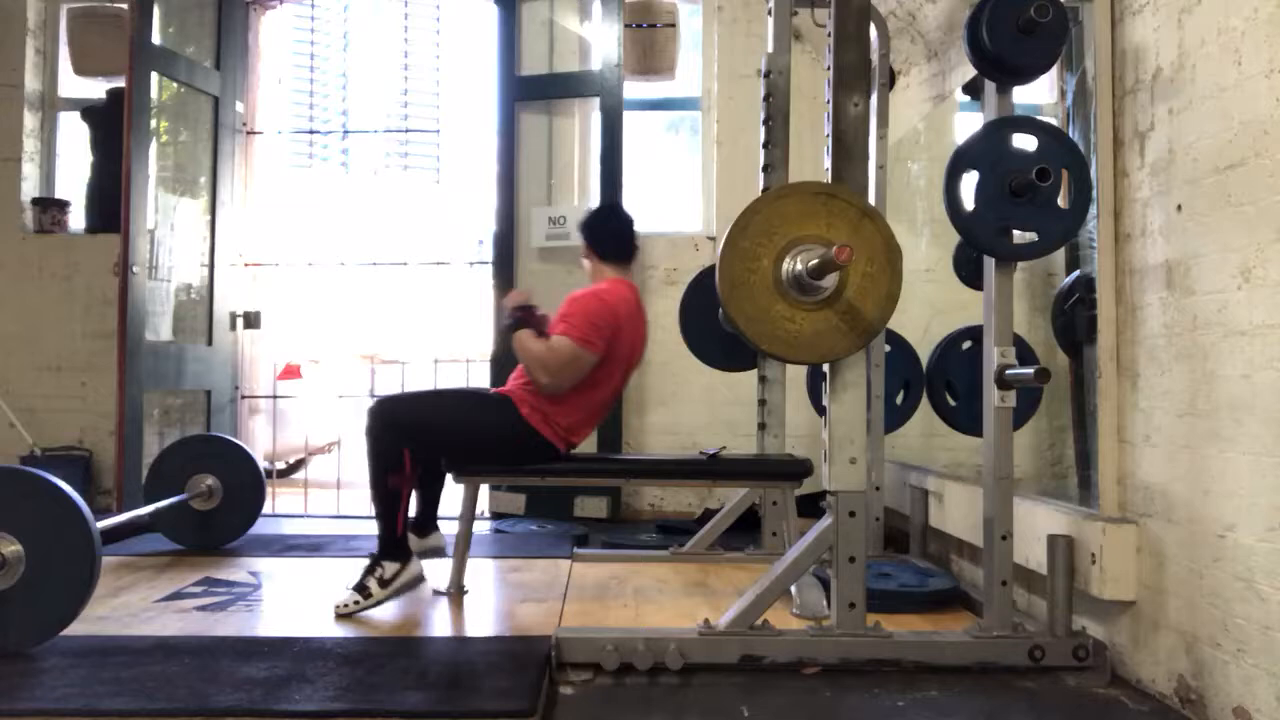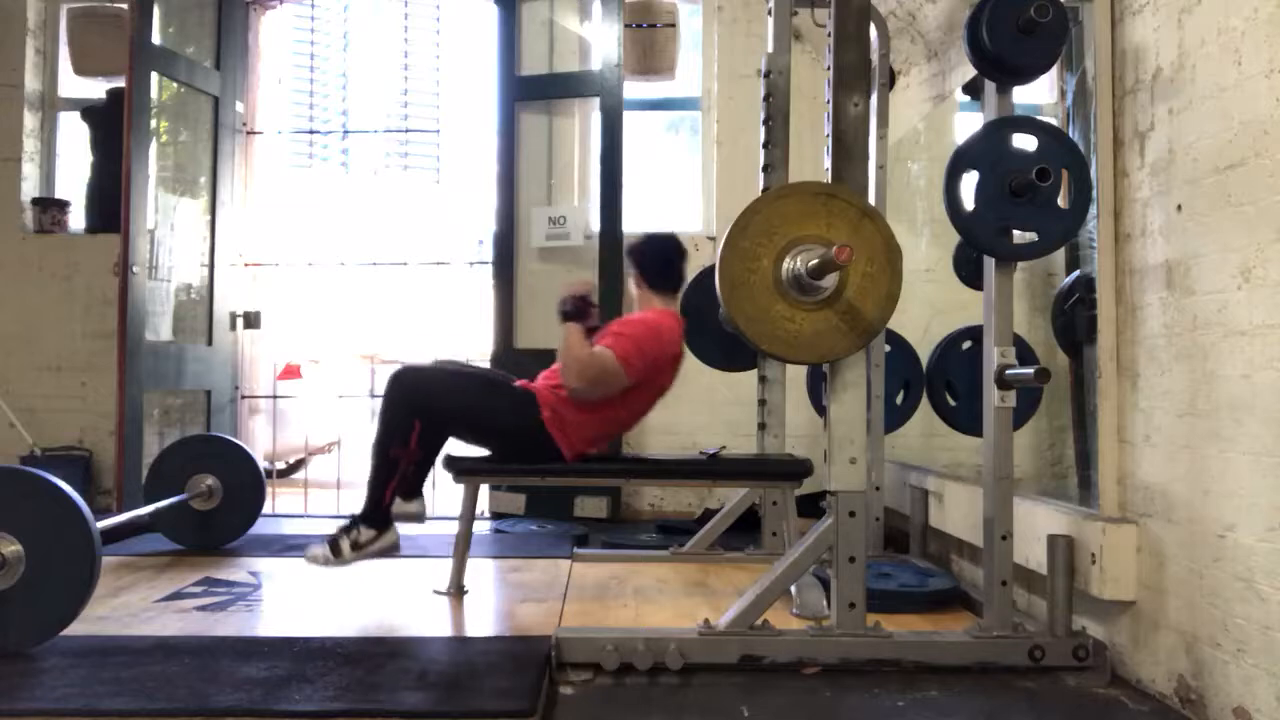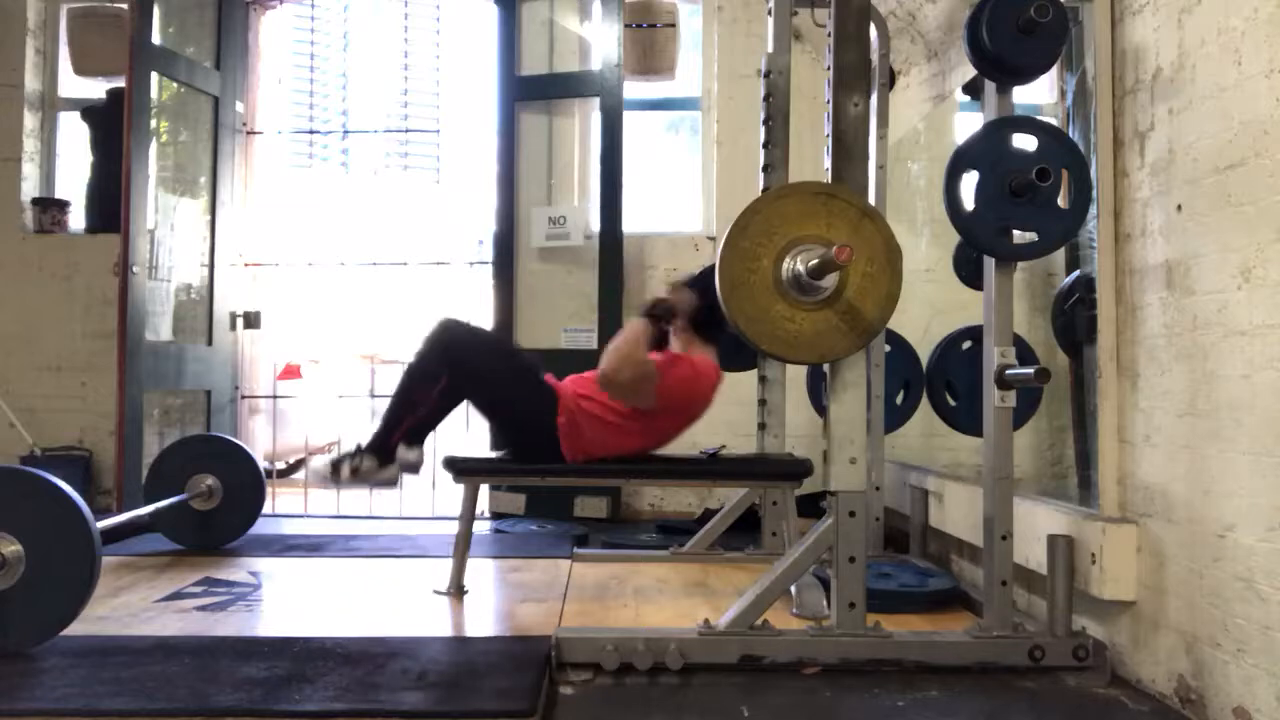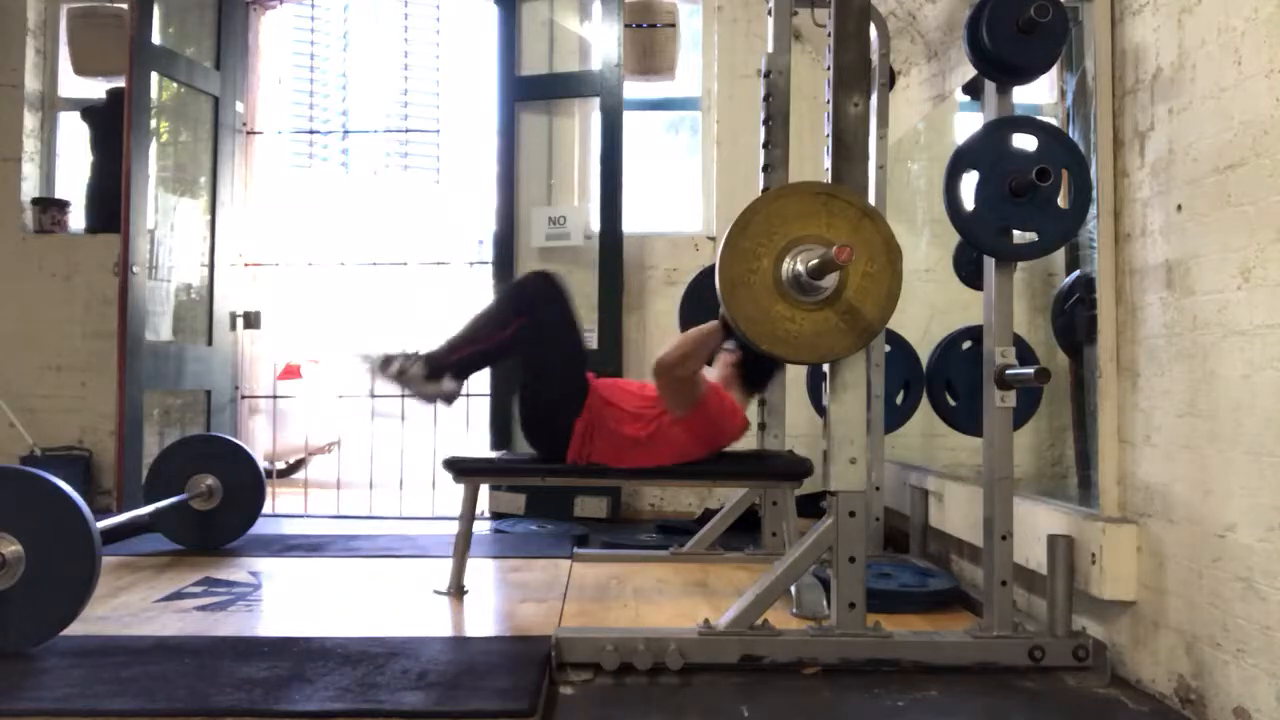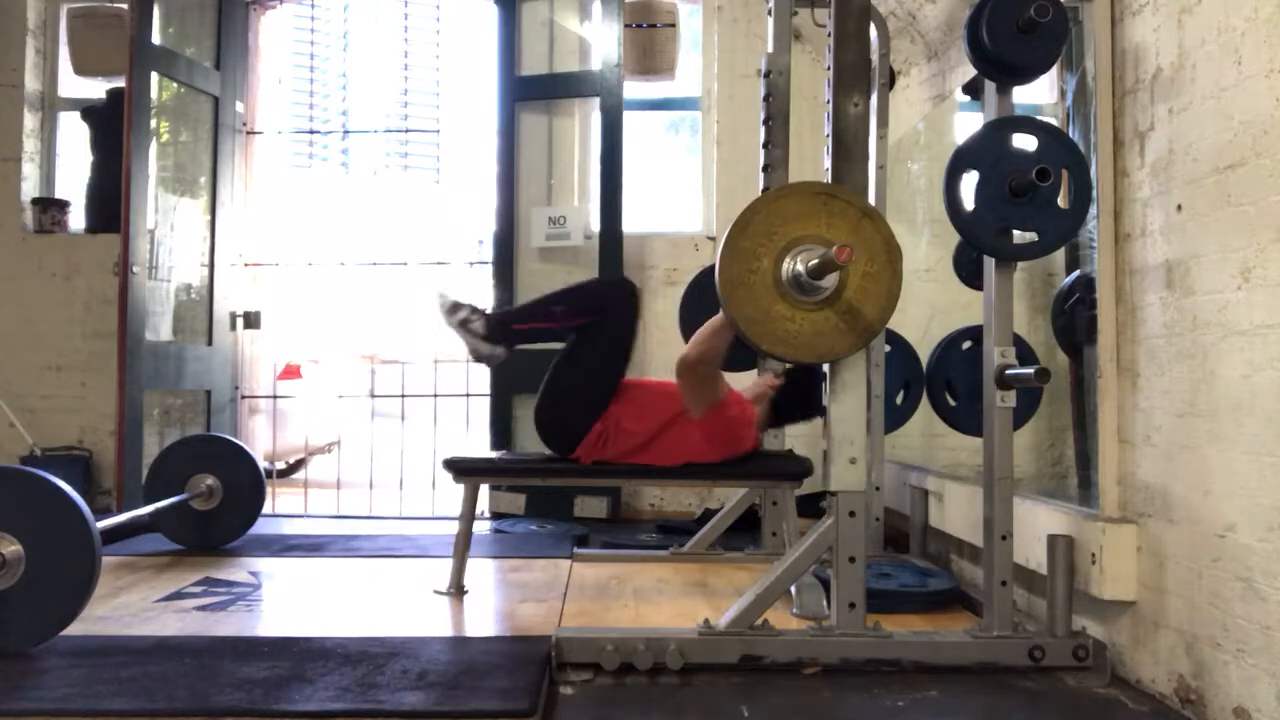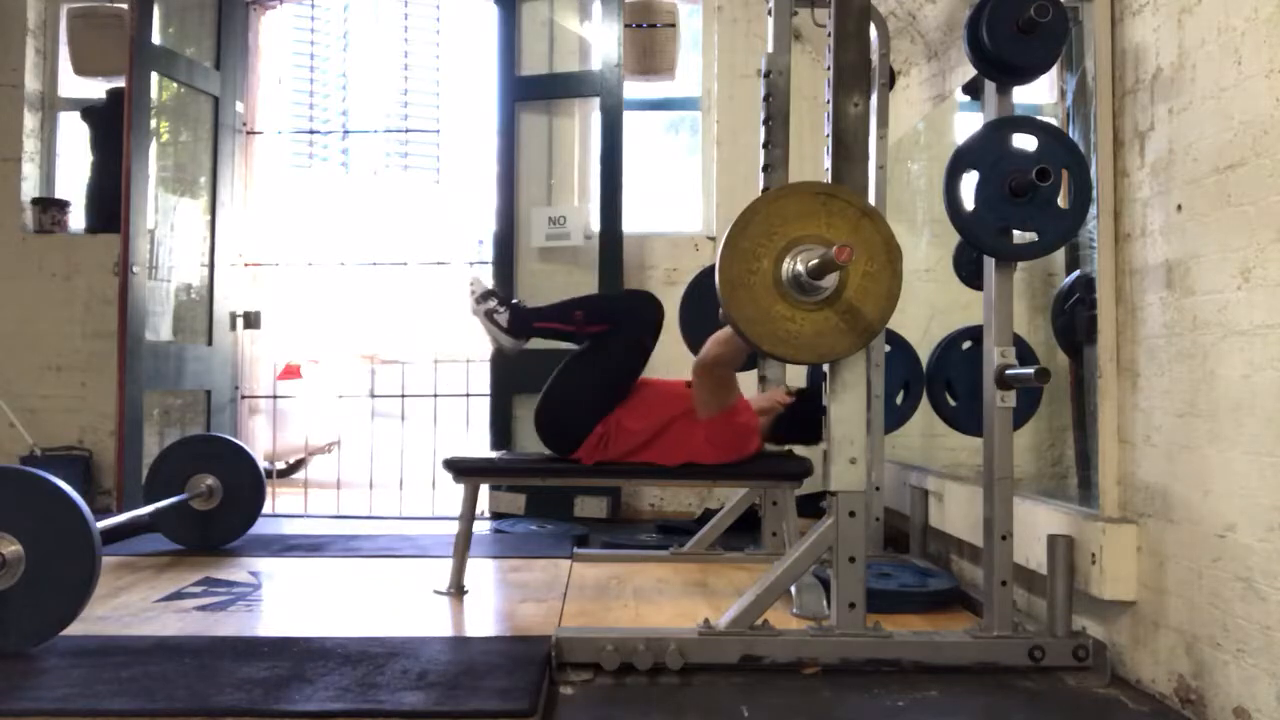
dt=0.2s
person 1, frame 1
left shoulder: (599, 299)
right shoulder: (627, 301)
left elbow: (553, 375)
left wrist: (518, 323)
right wrist: (535, 325)
left hip: (530, 430)
right hip: (537, 427)
left knee: (390, 417)
right knee: (424, 412)
left ankle: (393, 559)
right ankle: (423, 529)
person 1, frame 2
left shoulder: (647, 327)
right shoulder: (667, 329)
left elbow: (580, 381)
left wrist: (573, 314)
right wrist: (584, 317)
left hip: (542, 430)
right hip: (548, 422)
left knee: (410, 387)
right knee: (435, 388)
left ankle: (375, 524)
right ankle: (406, 493)
person 1, frame 3
left shoulder: (683, 375)
right shoulder: (704, 373)
left elbow: (613, 376)
left wrist: (653, 315)
right wrist: (661, 319)
left hip: (554, 431)
right hip: (559, 425)
left knee: (452, 342)
right knee: (469, 347)
left ankle: (379, 458)
right ankle: (404, 443)
person 1, frame 4
left shoulder: (713, 411)
right shoulder: (729, 418)
left elbow: (668, 365)
right elbow: (677, 367)
left wrist: (724, 325)
right wrist: (720, 336)
left hip: (572, 432)
right hip: (587, 422)
left knee: (538, 293)
right knee: (540, 307)
left ankle: (435, 372)
right ankle: (441, 373)
person 1, frame 5
left shoulder: (728, 422)
right shoulder: (740, 426)
left elbow: (691, 362)
right elbow: (698, 363)
left hip: (575, 427)
right hip: (582, 426)
left knee: (616, 295)
right knee: (614, 301)
left ankle: (492, 332)
right ankle: (494, 333)
person 1, frame 6
left shoulder: (733, 430)
right shoulder: (739, 431)
left elbow: (707, 366)
right elbow: (711, 368)
left hip: (574, 424)
right hip: (583, 425)
left knee: (642, 309)
right knee: (638, 314)
left ankle: (514, 322)
right ankle: (517, 323)
